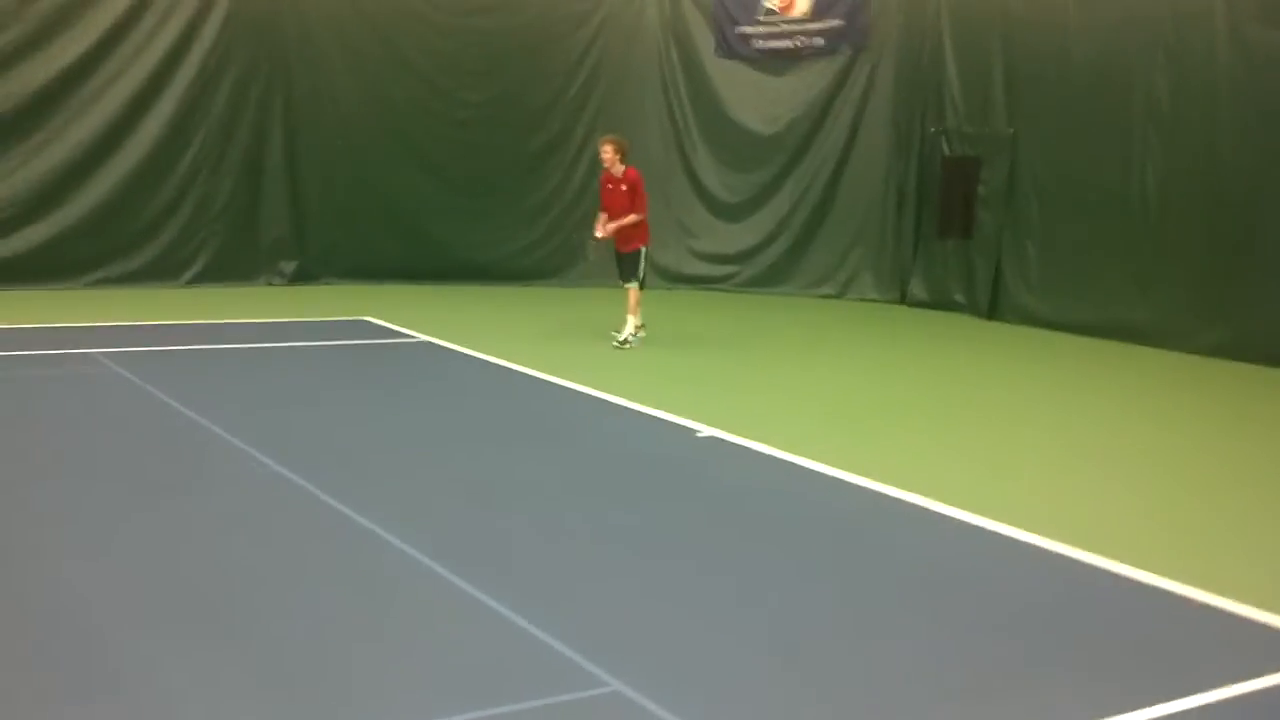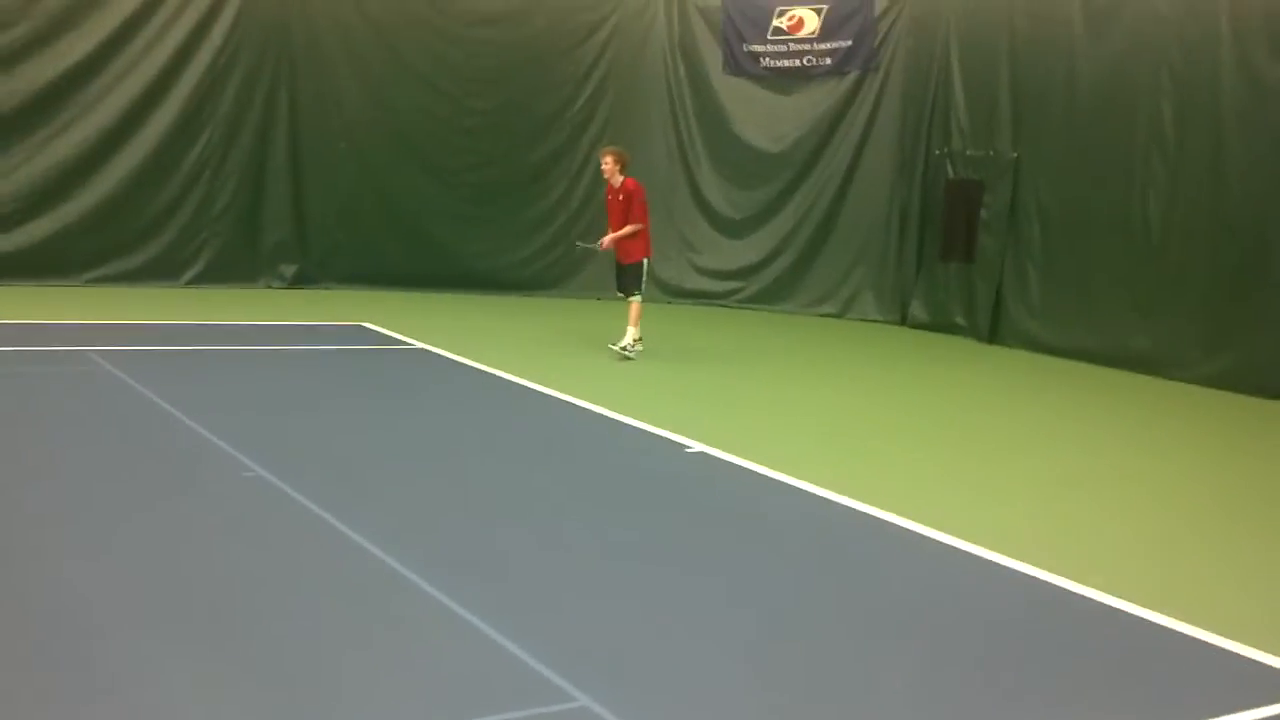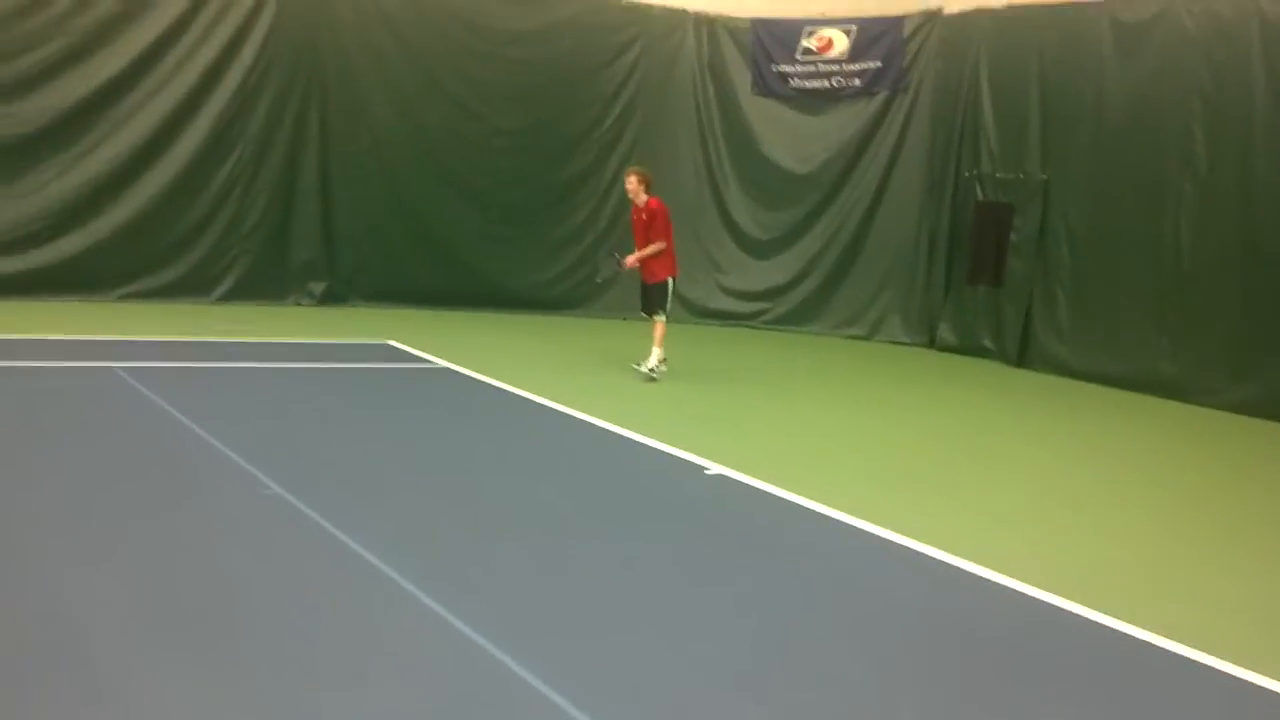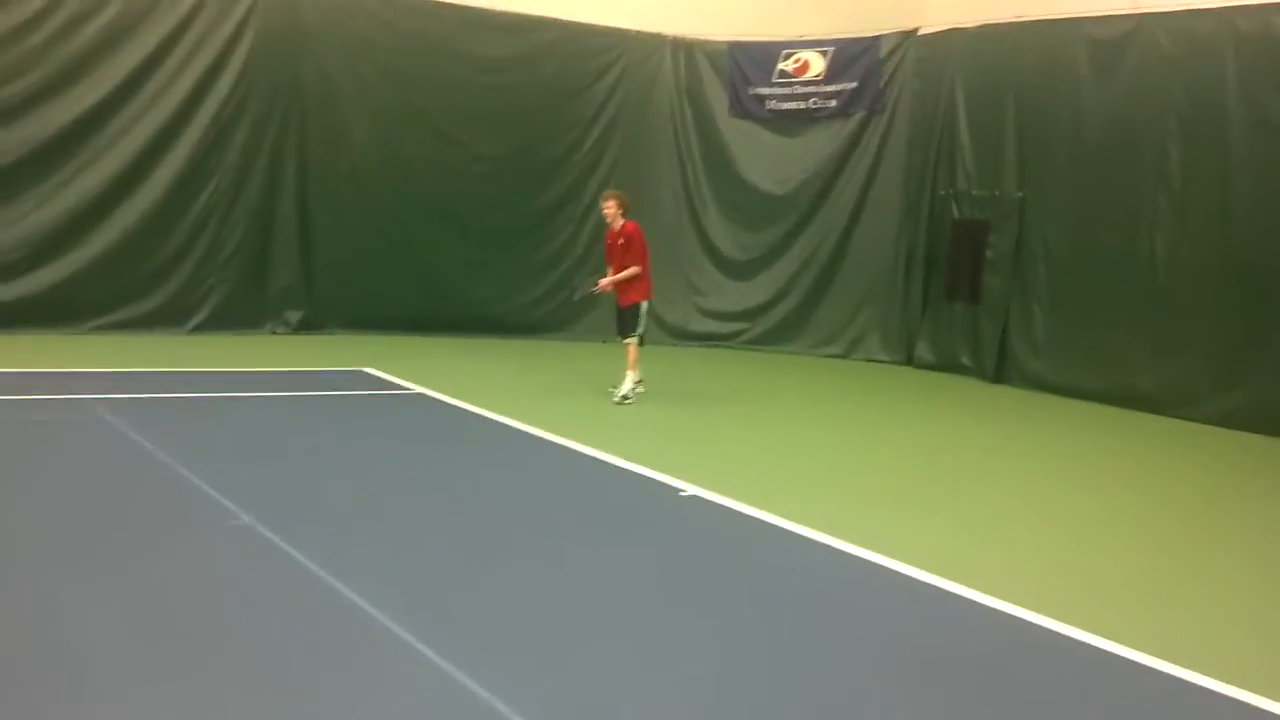
dt=0.2s
person 1, frame 1
left shoulder: (633, 178)
right shoulder: (605, 179)
left elbow: (640, 213)
left wrist: (616, 225)
right wrist: (600, 227)
left hip: (635, 239)
right hip: (619, 239)
left knee: (633, 283)
right knee: (628, 283)
left ankle: (630, 331)
right ankle: (638, 325)
person 1, frame 2
left shoulder: (633, 188)
right shoulder: (609, 190)
left elbow: (638, 224)
left wrist: (613, 237)
right wrist: (609, 238)
left hip: (637, 251)
right hip: (621, 251)
left knee: (634, 296)
right knee: (627, 295)
left ankle: (629, 341)
right ankle: (635, 338)
person 1, frame 3
left shoulder: (656, 207)
right shoulder: (635, 209)
left elbow: (660, 243)
left wrist: (637, 256)
right wrist: (636, 258)
left hip: (662, 270)
right hip: (647, 270)
left knee: (659, 315)
right knee: (652, 315)
left ankle: (654, 361)
right ankle: (659, 359)
person 1, frame 4
left shoulder: (633, 231)
right shoulder: (610, 233)
left elbow: (637, 268)
left wrist: (611, 280)
right wrist: (609, 280)
left hip: (637, 294)
right hip: (622, 293)
left knee: (632, 338)
right knee: (627, 338)
left ankle: (629, 386)
right ankle: (636, 380)
